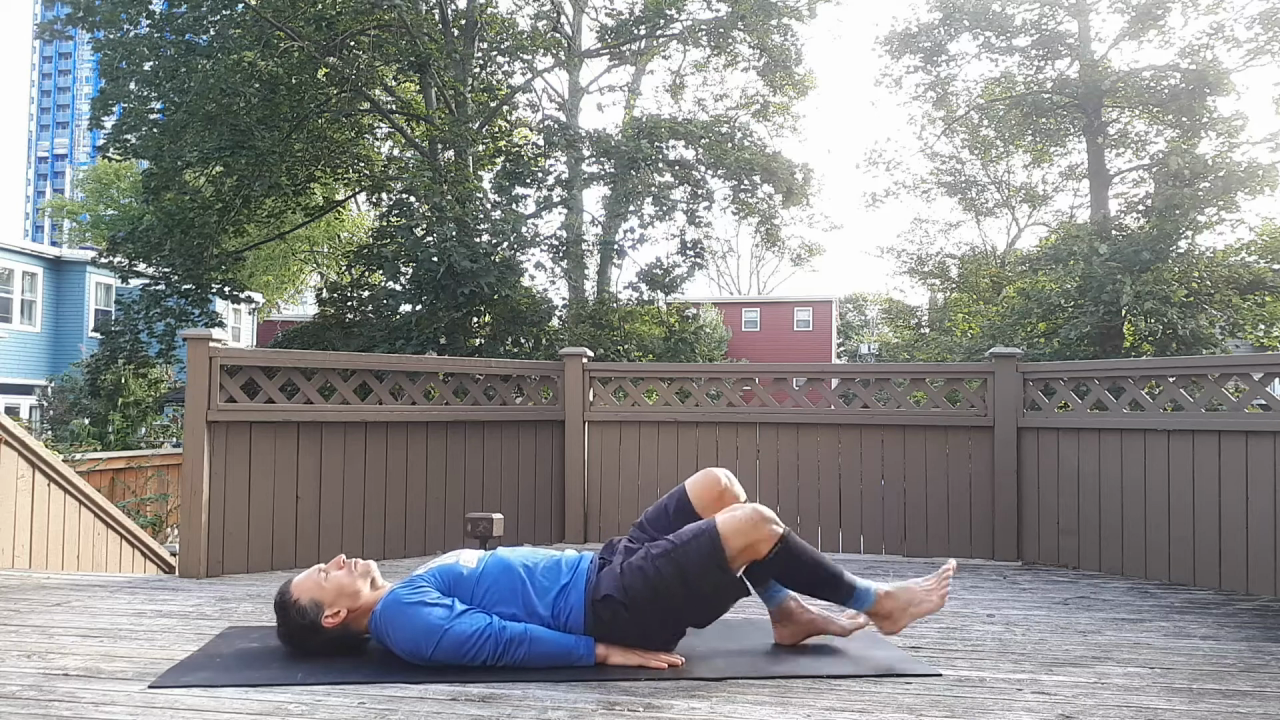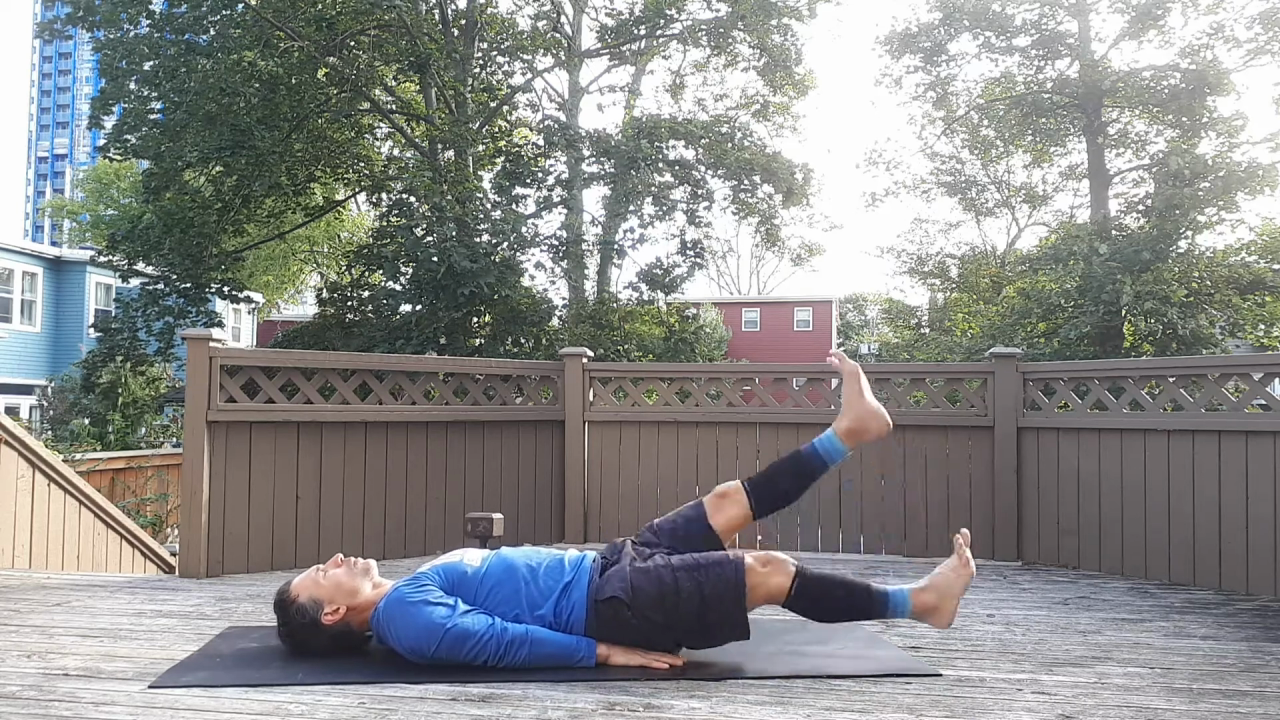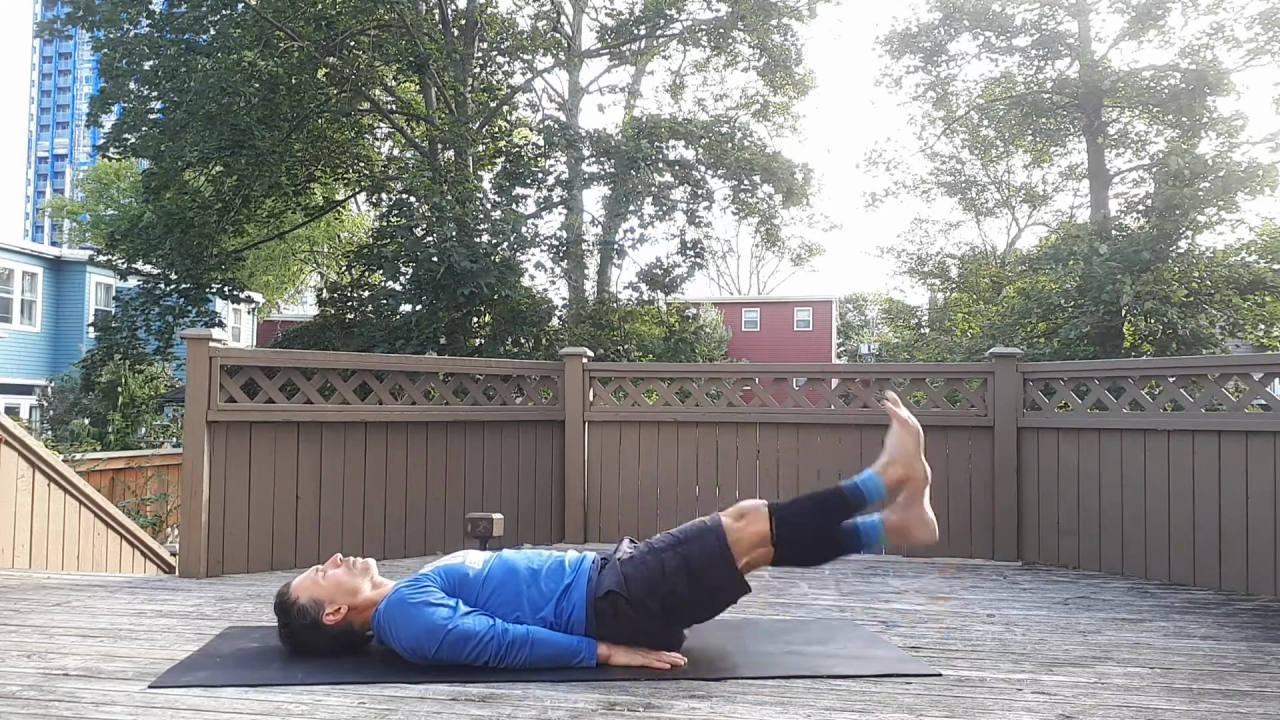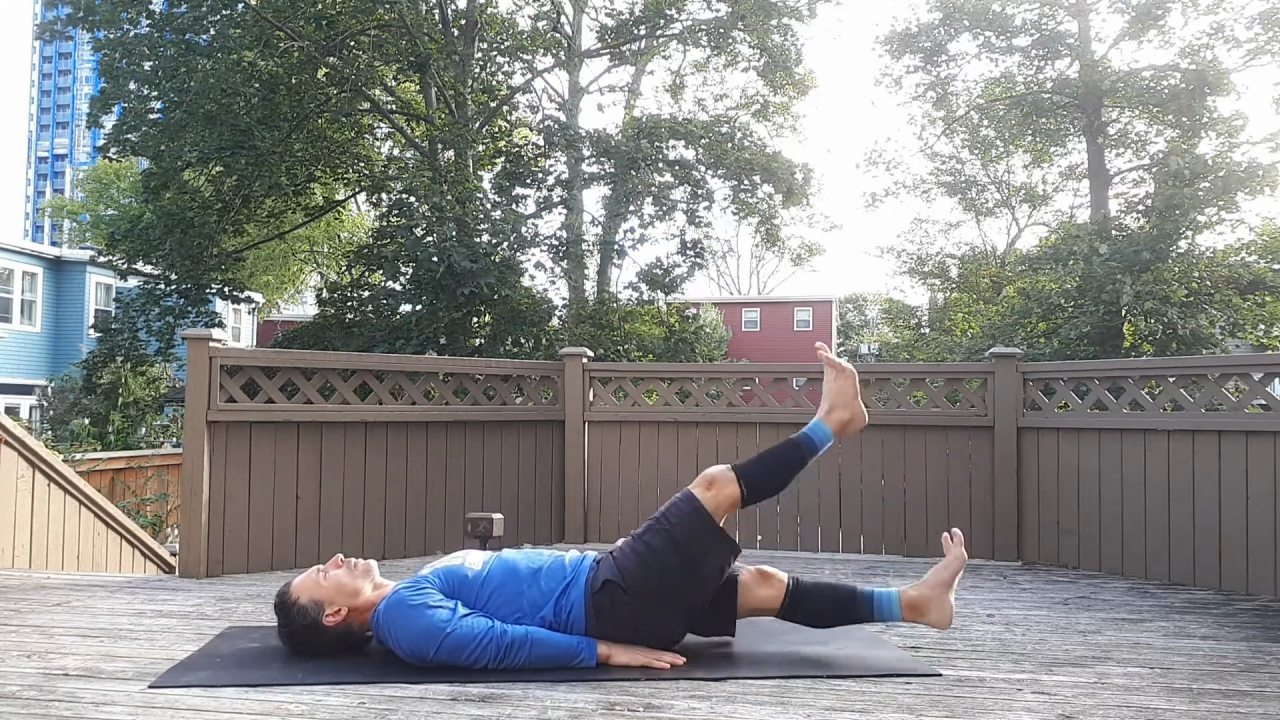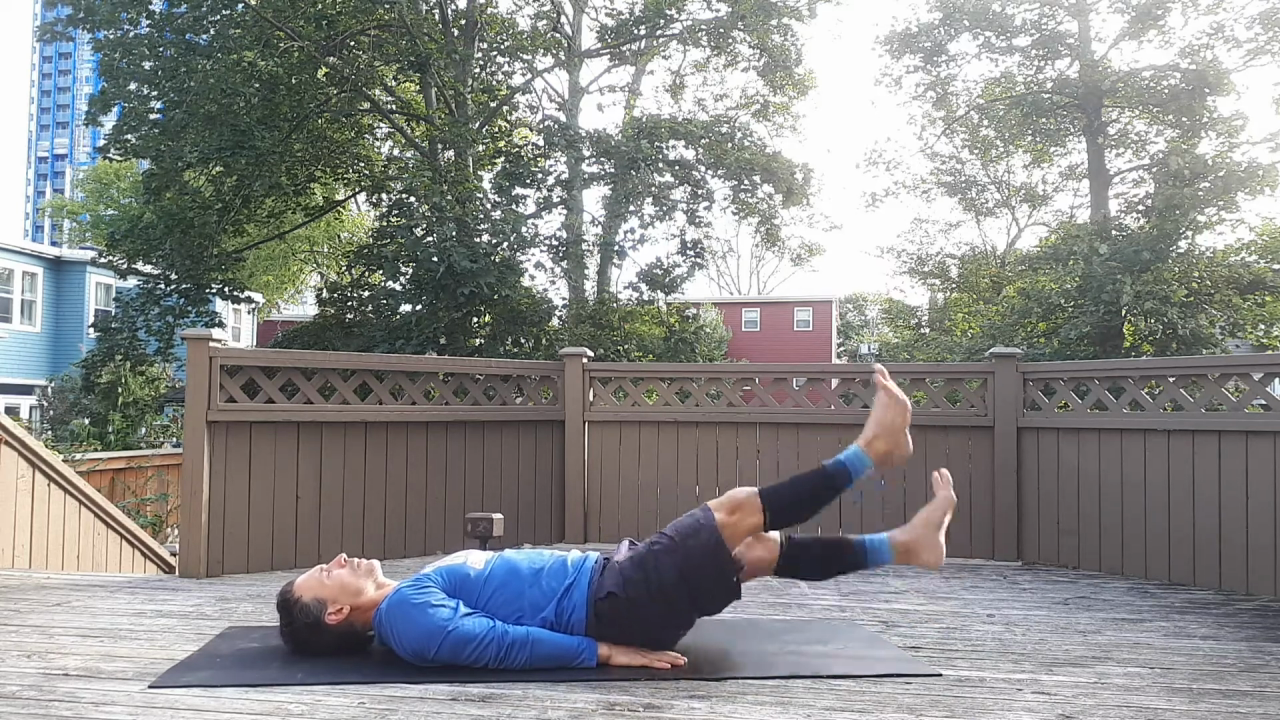
dt=1s
person 1, frame 1
left shoulder: (408, 594)
right shoulder: (402, 620)
right elbow: (503, 641)
right wrist: (607, 650)
left hip: (602, 567)
right hip: (611, 604)
left knee: (718, 484)
right knee: (754, 523)
left ankle: (789, 615)
right ankle: (875, 601)
person 1, frame 2
left shoulder: (411, 591)
right shoulder: (406, 617)
right elbow: (501, 642)
right wrist: (611, 652)
left hip: (606, 569)
right hip: (611, 604)
left knee: (731, 501)
right knee: (769, 571)
left ankle: (847, 431)
right ankle: (915, 600)
person 1, frame 3
left shoulder: (410, 594)
right shoulder: (405, 618)
right elbow: (500, 642)
right wrist: (606, 651)
left hip: (602, 573)
right hip: (608, 605)
left knee: (747, 525)
right knee: (748, 525)
left ankle: (889, 519)
right ankle: (883, 479)
person 1, frame 4
left shoulder: (413, 595)
right shoulder: (405, 620)
right elbow: (504, 644)
right wrist: (610, 650)
left hip: (601, 578)
right hip: (609, 602)
left knee: (760, 583)
right knee: (717, 484)
left ankle: (909, 601)
right ankle: (830, 421)
person 1, frame 5
left shoulder: (413, 592)
right shoulder: (405, 618)
right elbow: (501, 643)
right wrist: (610, 651)
left hip: (604, 577)
right hip: (609, 604)
left knee: (762, 545)
right knee: (737, 508)
left ankle: (900, 544)
right ankle: (868, 452)
